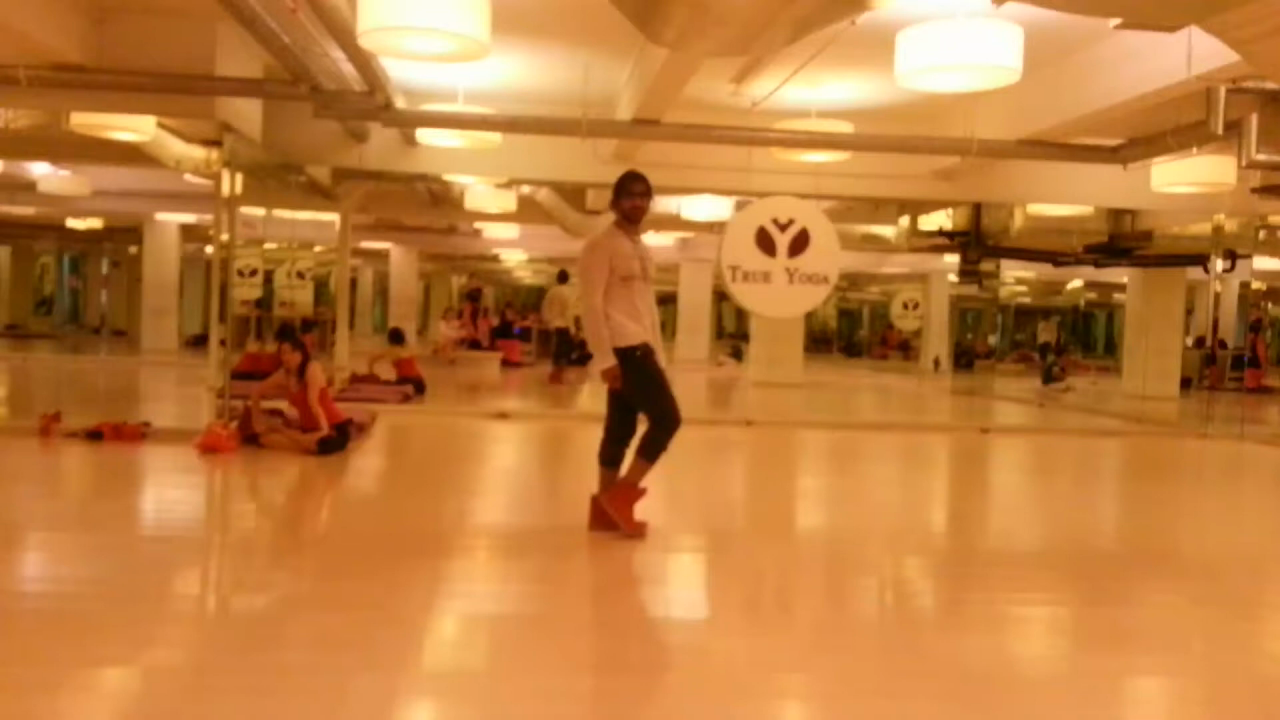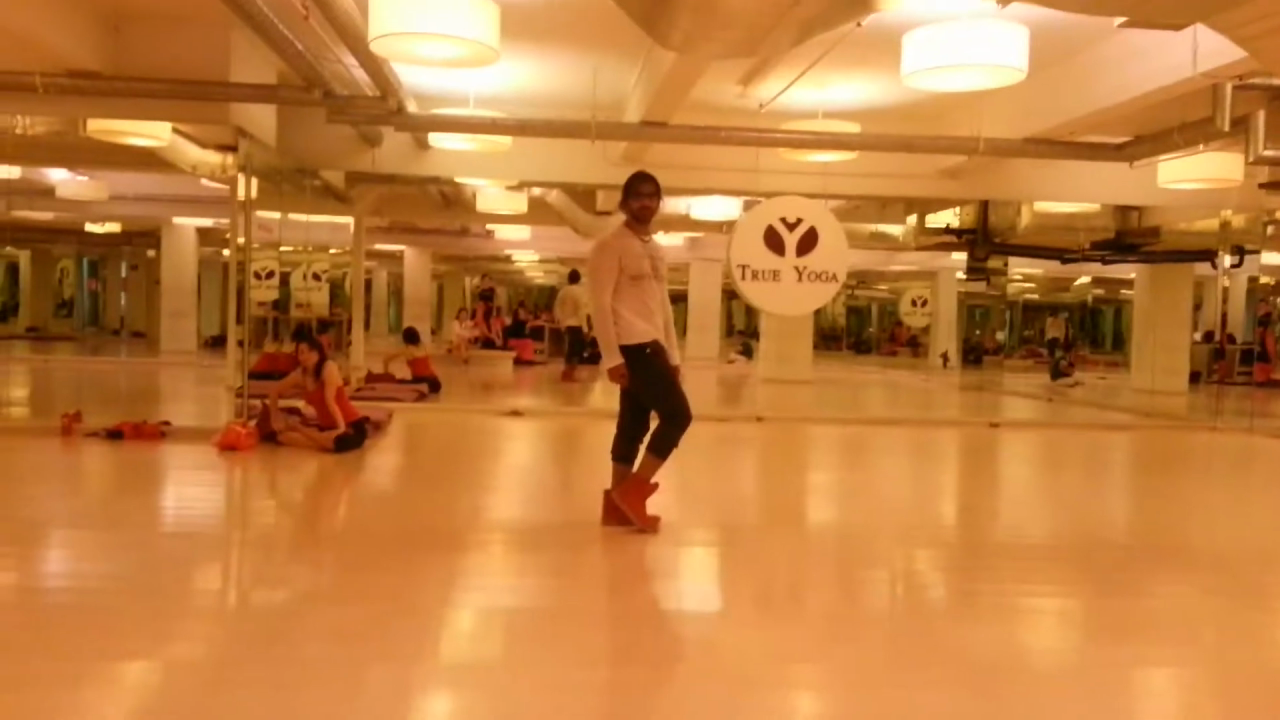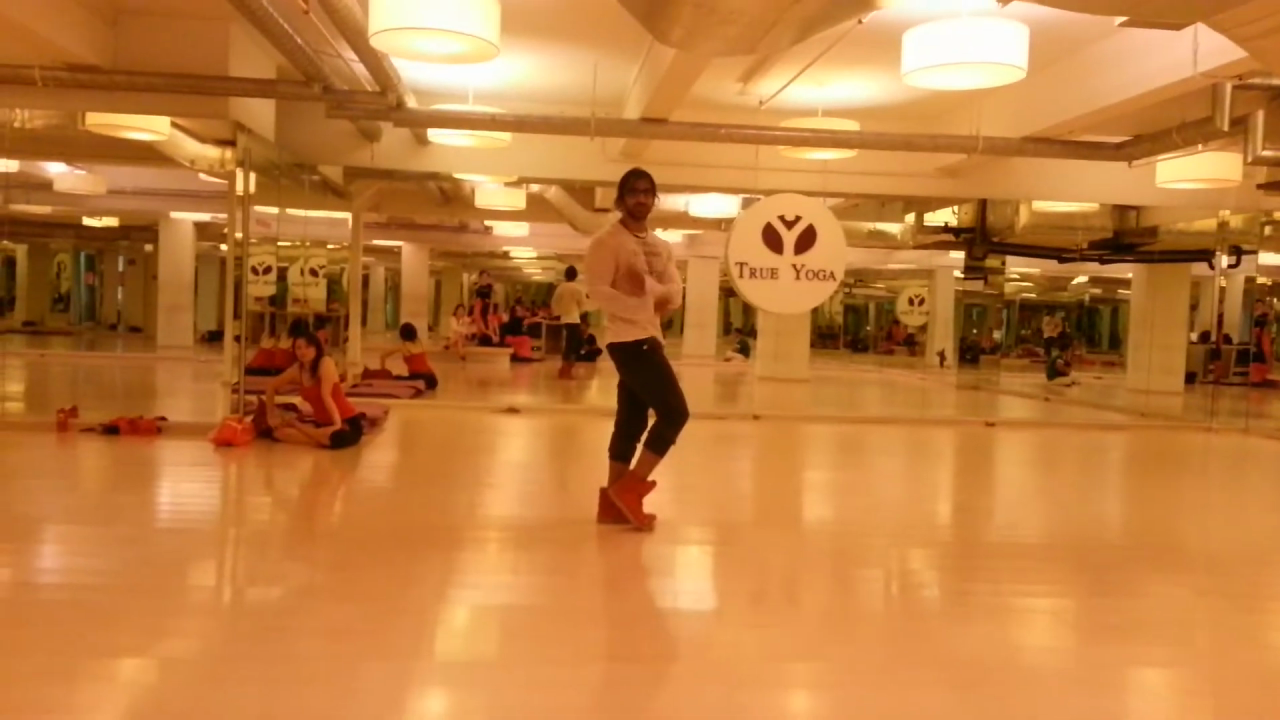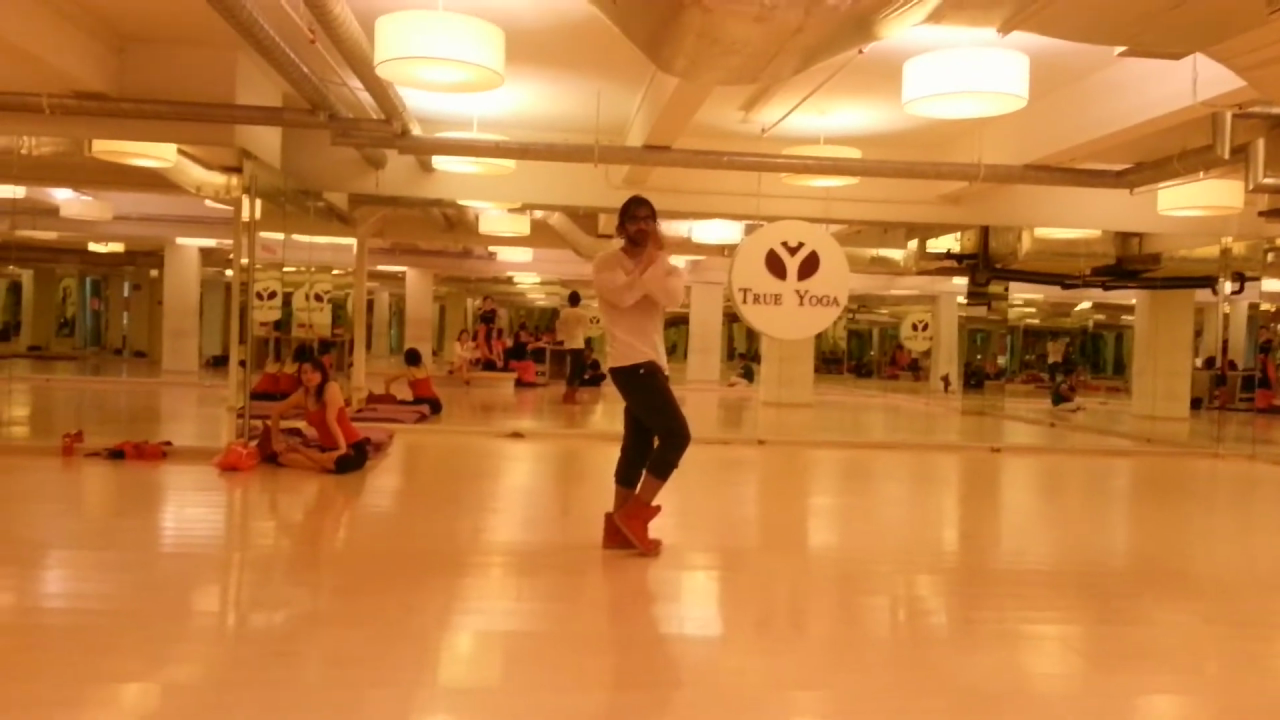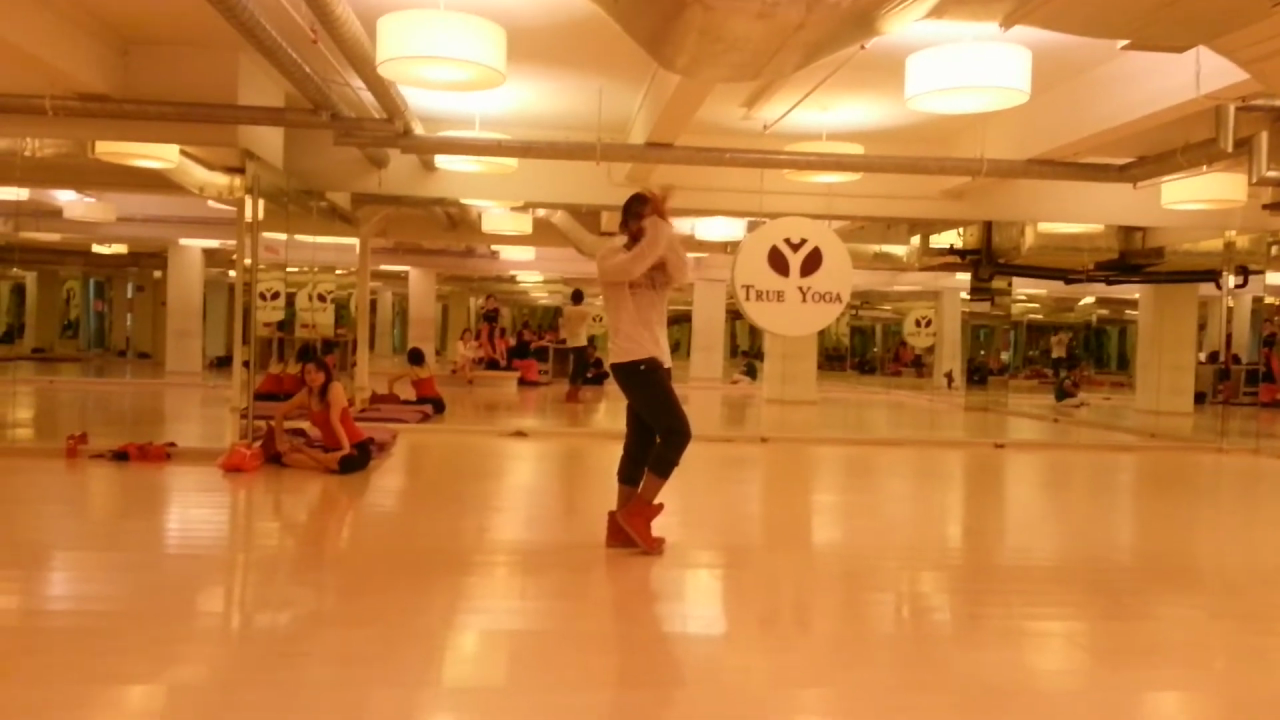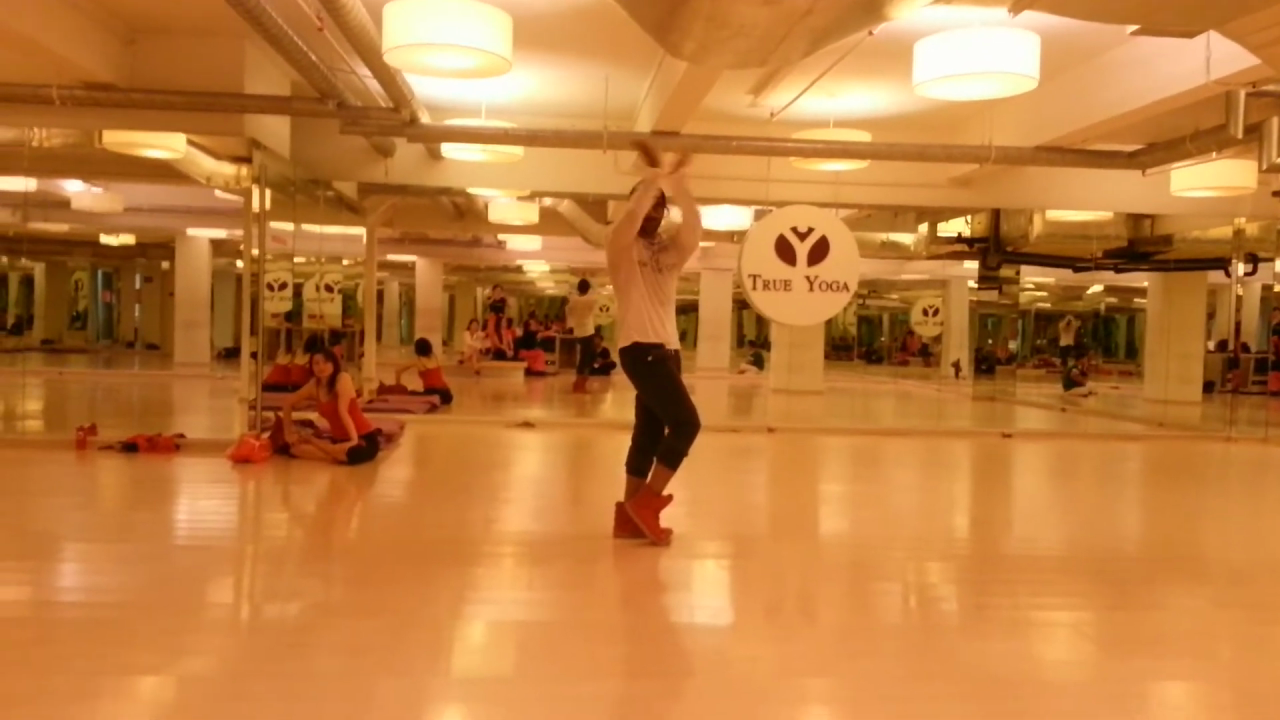
dt=0.5s
person 1, frame 1
left shoulder: (644, 251)
right shoulder: (601, 244)
right elbow: (592, 304)
left wrist: (658, 356)
right wrist: (604, 358)
left hip: (639, 348)
right hip: (622, 349)
left knee: (621, 427)
right knee: (666, 417)
left ankle: (604, 506)
right ankle: (622, 493)
person 1, frame 2
left shoulder: (657, 250)
right shoulder: (610, 245)
right elbow: (601, 303)
left wrist: (672, 355)
right wrist: (611, 357)
left hip: (652, 346)
right hip: (632, 347)
left knee: (634, 424)
right knee: (677, 414)
left ankle: (617, 502)
right ankle: (634, 490)
person 1, frame 3
left shoulder: (660, 246)
right shoulder: (606, 241)
left elbow: (675, 293)
right elbow: (599, 294)
left wrist: (649, 291)
right wrist: (647, 304)
left hip: (647, 340)
right hip: (629, 341)
left knee: (632, 421)
right knee: (674, 411)
left ankle: (613, 500)
right ankle: (630, 486)
person 1, frame 4
left shoulder: (667, 269)
right shoulder: (607, 262)
left elbow: (673, 298)
right elbow: (624, 294)
left wrist: (658, 259)
right wrist: (653, 262)
left hip: (653, 364)
right hip: (630, 364)
left knee: (638, 446)
right knee: (676, 434)
left ankle: (618, 525)
right ankle: (635, 512)
person 1, frame 5
left shoulder: (664, 263)
right shoulder: (611, 257)
left elbow: (678, 274)
right elbow: (634, 266)
left wrist: (659, 225)
right wrist: (653, 222)
left hip: (655, 360)
right hip: (631, 361)
left knee: (640, 443)
right knee: (677, 432)
left ankle: (622, 522)
right ankle: (638, 511)
person 1, frame 6
left shoulder: (673, 246)
right shoulder: (622, 245)
left elbow: (693, 226)
right elbow: (628, 218)
left wrist: (675, 178)
right wrist: (656, 177)
left hip: (667, 348)
right hip: (640, 348)
left knee: (649, 433)
right knee: (686, 422)
left ankle: (630, 514)
right ankle: (647, 501)
